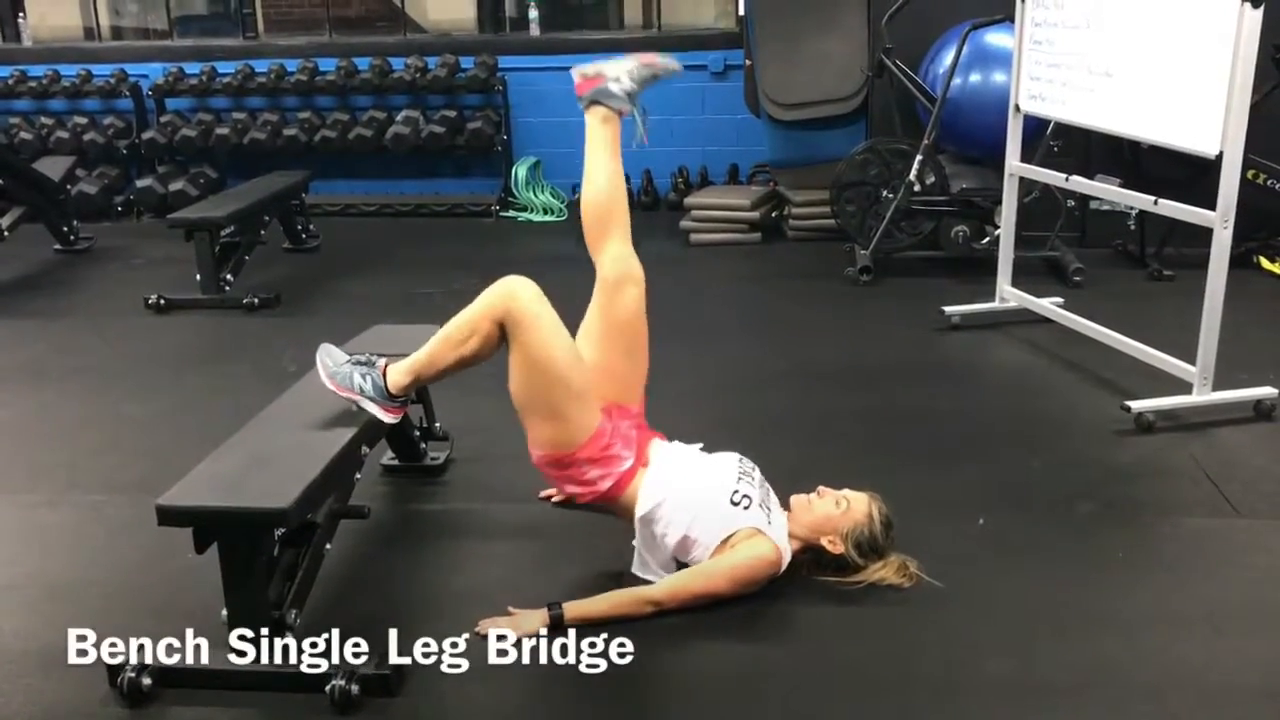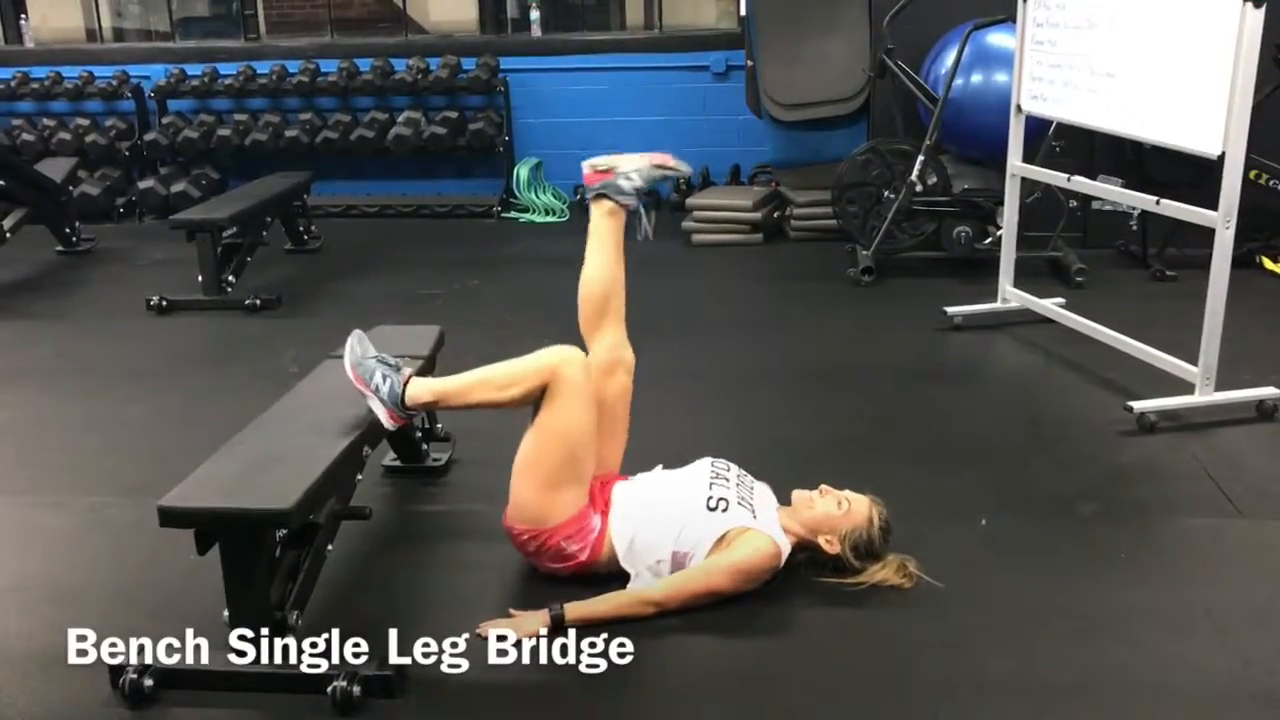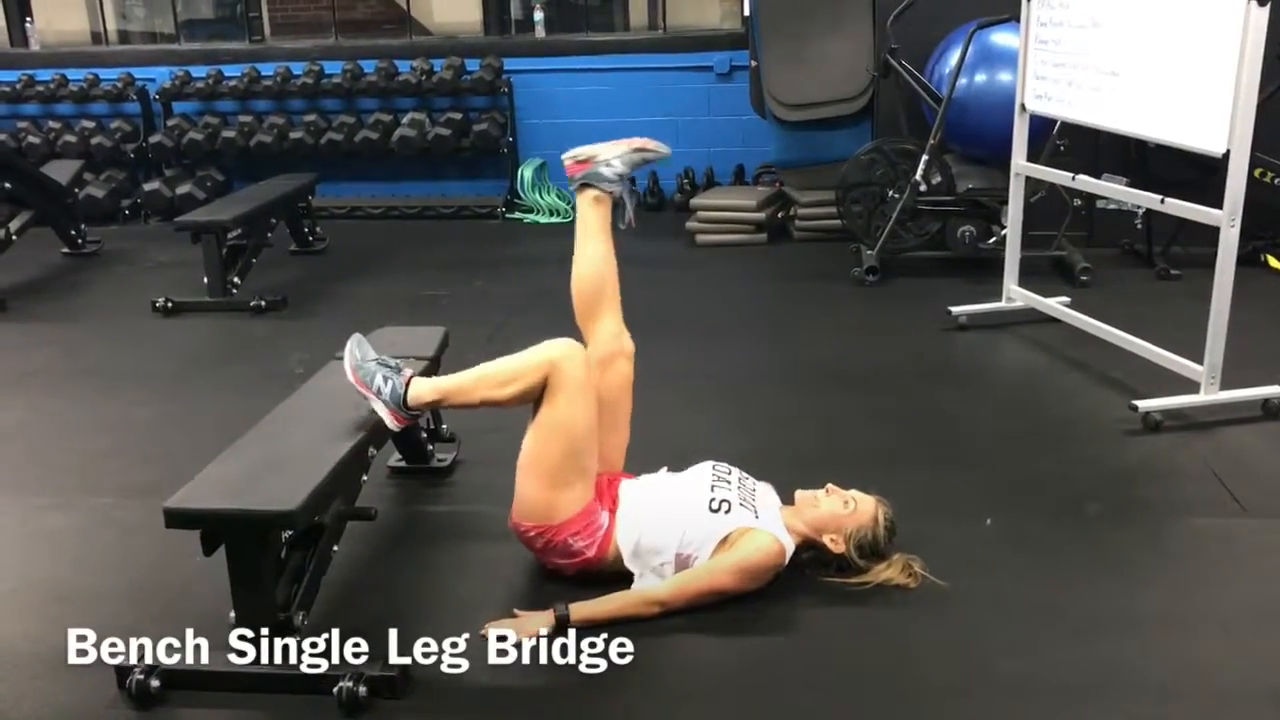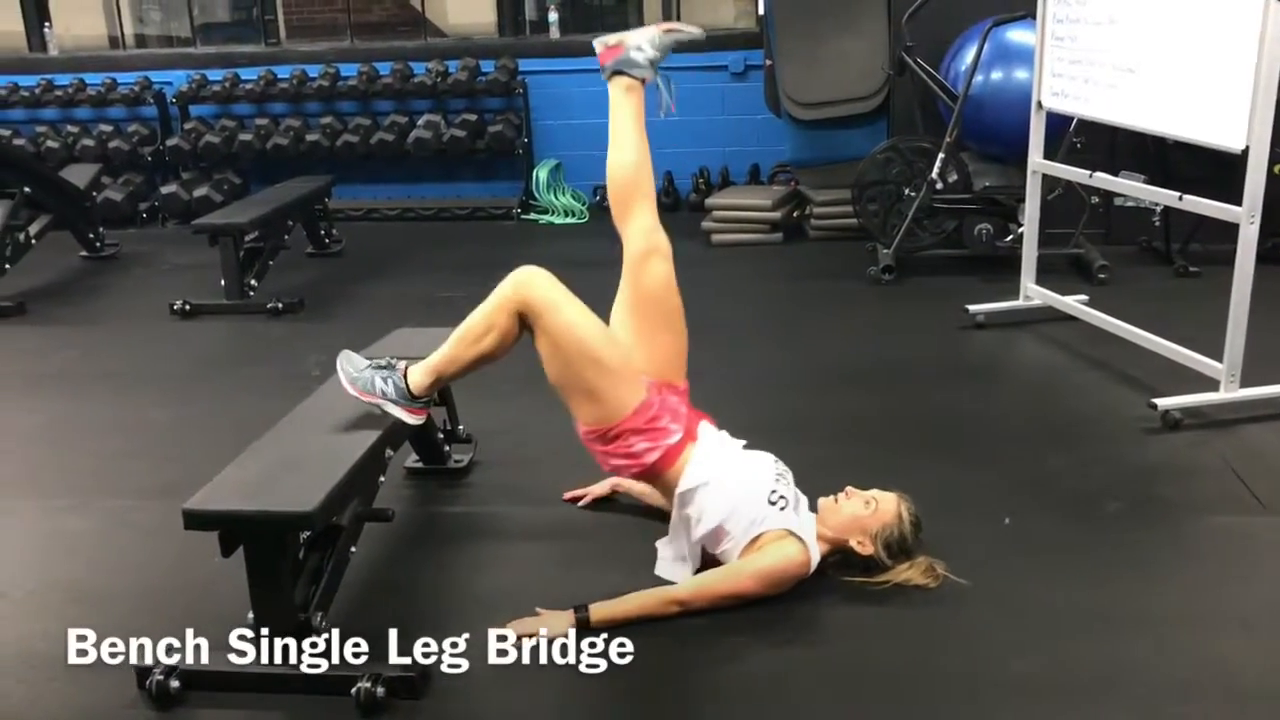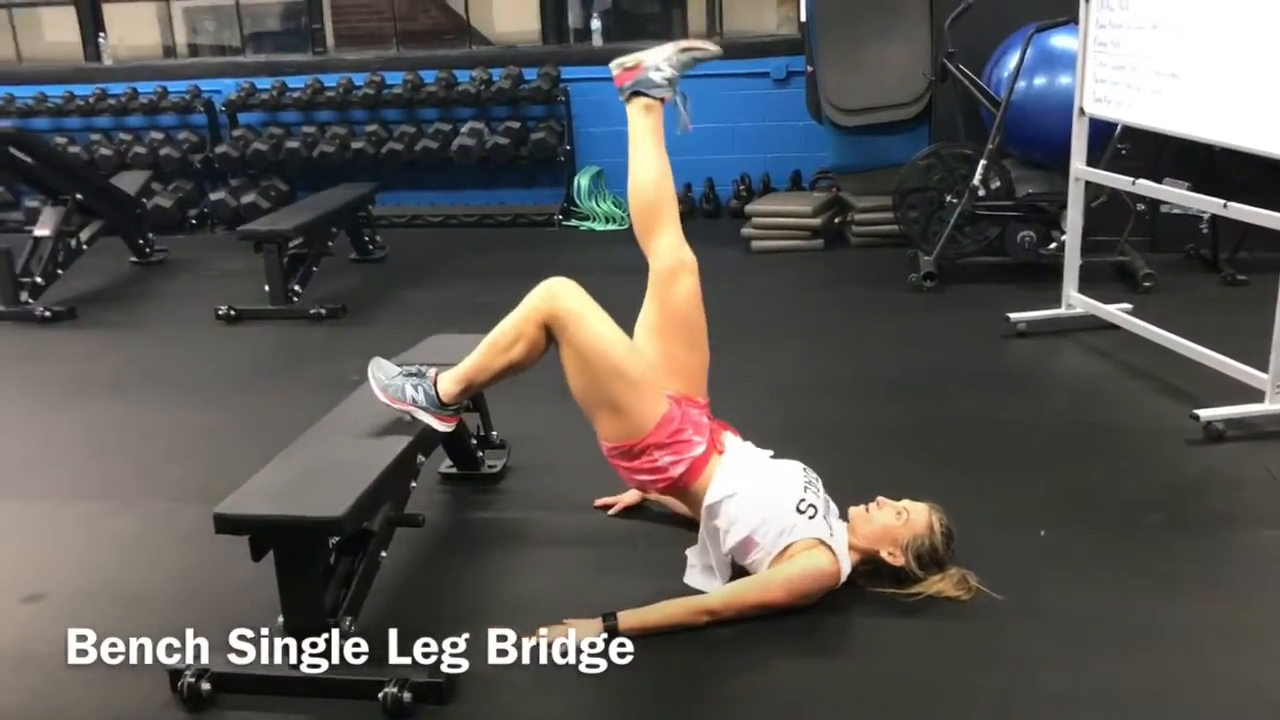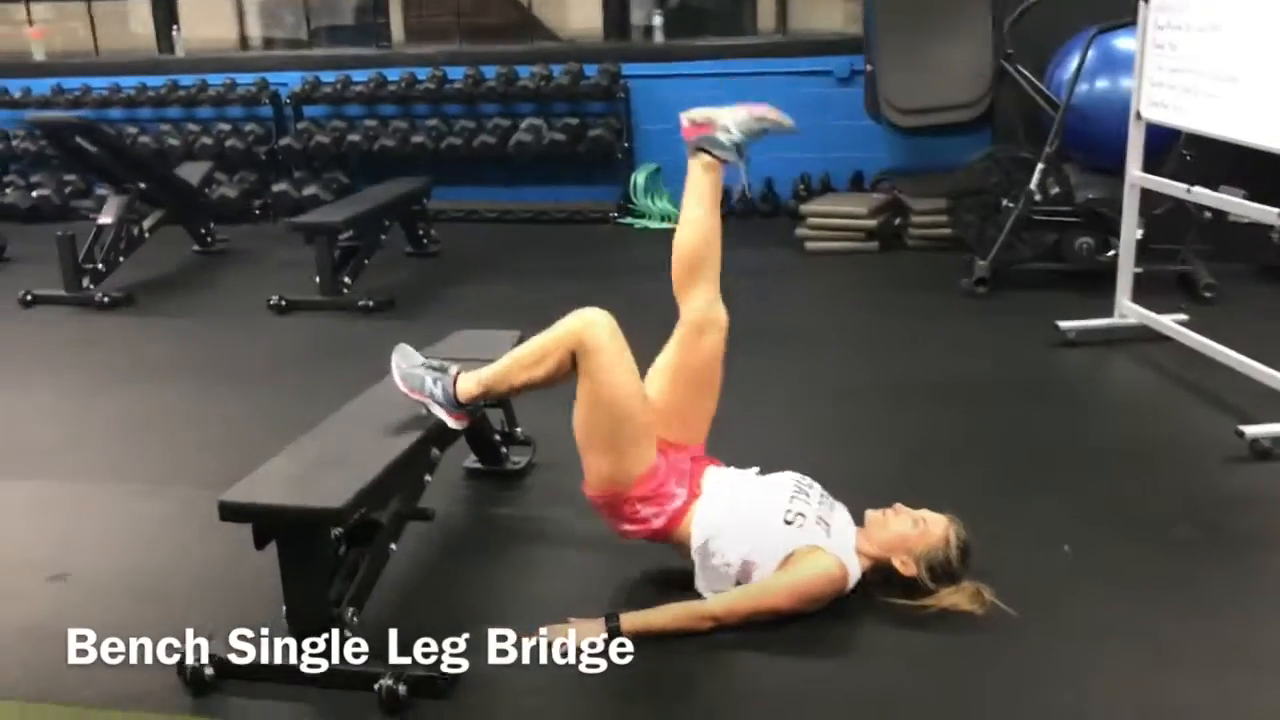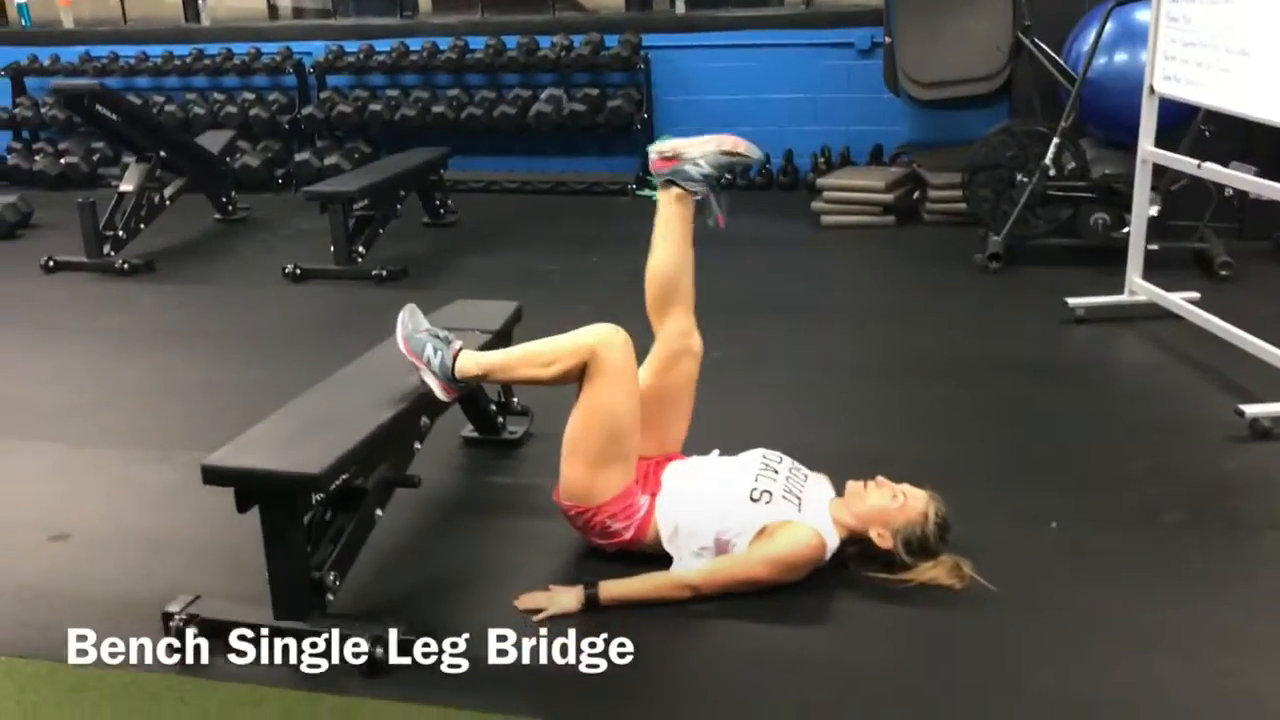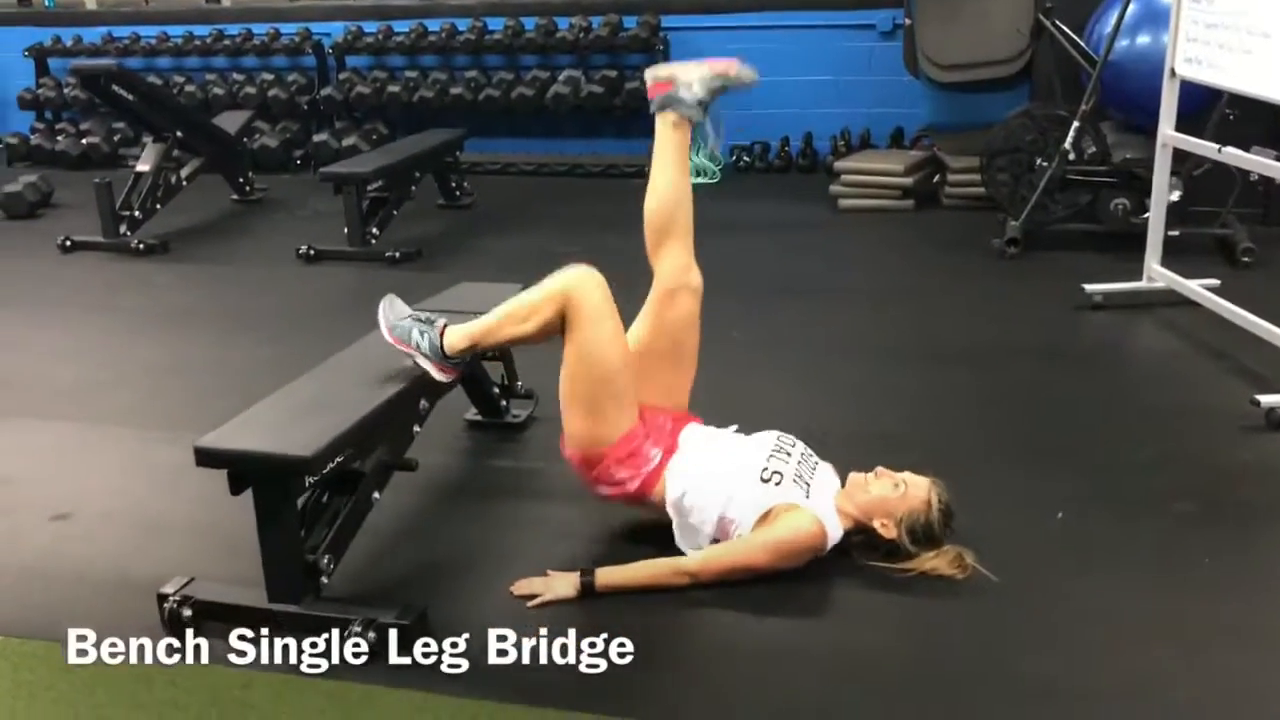
dt=0.4s
person 1, frame 1
left shoulder: (766, 556)
right shoulder: (765, 508)
left elbow: (657, 598)
left wrist: (552, 618)
left hip: (598, 463)
right hip: (619, 445)
left knee: (517, 295)
right knee: (619, 273)
left ankle: (390, 388)
person 1, frame 2
left shoulder: (763, 551)
right shoulder: (762, 505)
left elbow: (657, 599)
left wrist: (553, 618)
left hip: (564, 534)
right hip: (597, 500)
left knee: (566, 363)
left ankle: (407, 395)
person 1, frame 3
left shoulder: (767, 551)
right shoulder: (769, 510)
left elbow: (663, 597)
left wrist: (557, 619)
left hip: (573, 529)
right hip: (605, 500)
left knee: (568, 356)
left ankle: (409, 397)
person 1, frame 4
left shoulder: (793, 557)
right shoulder: (797, 518)
left elbow: (681, 599)
left wrist: (578, 619)
left hip: (644, 427)
right hip: (659, 416)
left knee: (529, 286)
right knee: (646, 246)
left ankle: (412, 388)
person 1, frame 5
left shoulder: (823, 566)
right shoulder: (827, 526)
left elbow: (710, 609)
left wrist: (605, 625)
left hip: (665, 446)
right hip: (681, 432)
left knee: (558, 297)
right knee: (673, 262)
left ankle: (442, 394)
person 1, frame 6
left shoulder: (831, 573)
right shoulder: (837, 525)
left elbow: (718, 614)
left wrist: (611, 628)
left hip: (649, 499)
right hip: (678, 474)
left knee: (593, 327)
left ankle: (459, 395)
person 1, frame 7
left shoulder: (807, 545)
right shoulder: (820, 494)
left elbow: (693, 585)
left wrist: (587, 597)
left hip: (618, 510)
right hip: (651, 478)
left knee: (609, 342)
left ankle: (458, 368)
person 1, frame 8
left shoulder: (811, 535)
right shoulder: (824, 489)
left elbow: (693, 569)
left wrist: (583, 582)
left hip: (631, 458)
right hip: (662, 439)
left knee: (580, 284)
left ankle: (448, 347)
